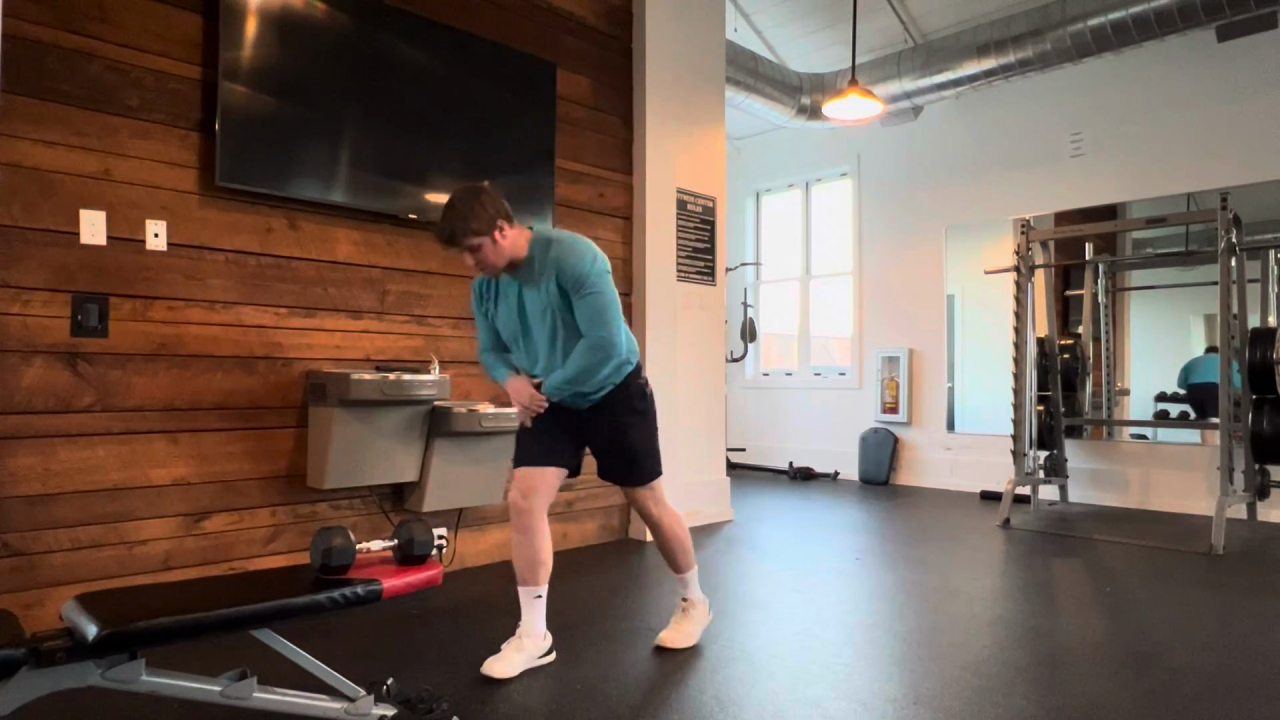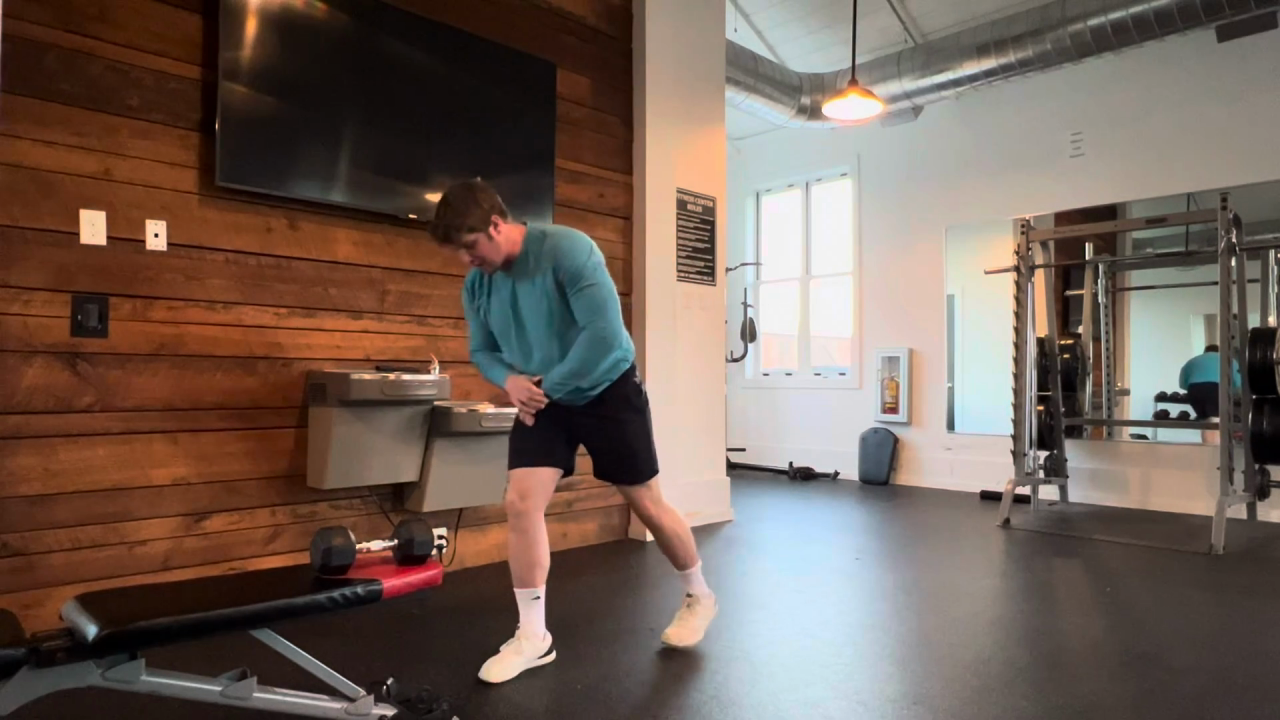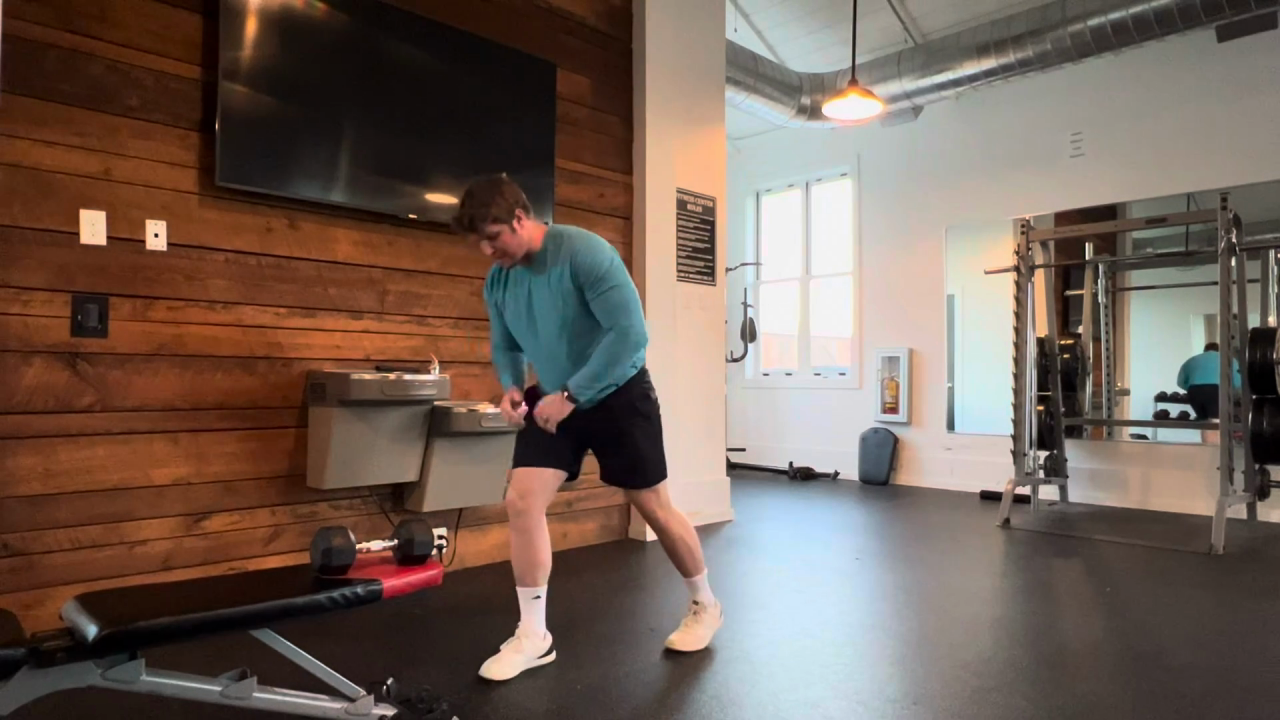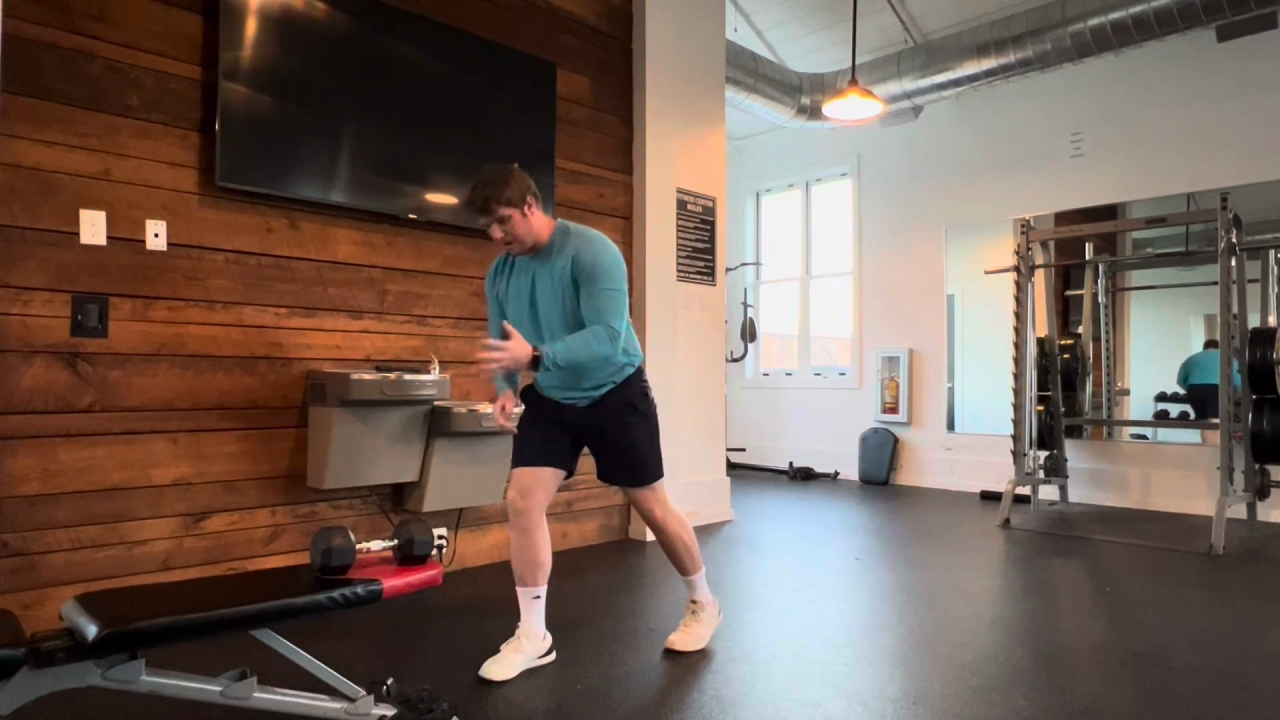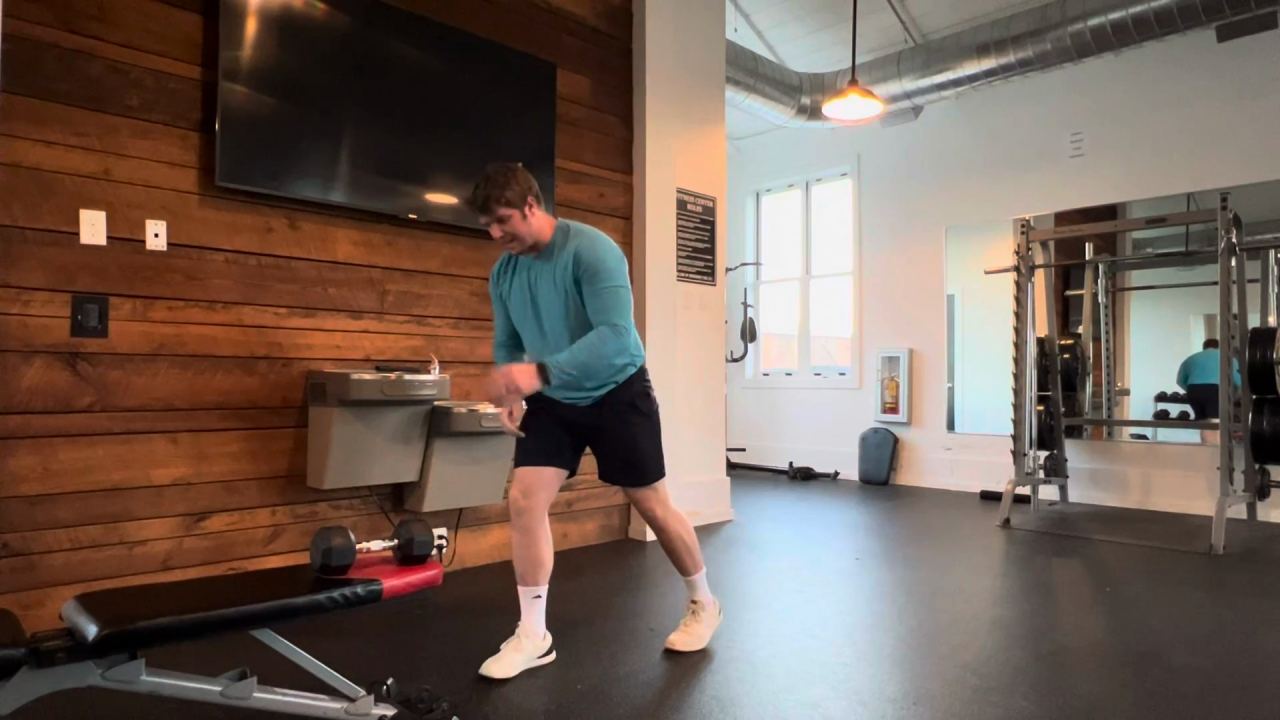
dt=0.5s
person 1, frame 1
left shoulder: (572, 255)
right shoulder: (485, 288)
left elbow: (606, 342)
right elbow: (491, 351)
left wrist: (550, 388)
right wrist: (512, 380)
left hip: (614, 392)
right hip: (549, 403)
left knee: (649, 503)
right knee: (524, 502)
left ankle: (694, 602)
right ankle: (533, 636)
person 1, frame 2
left shoulder: (567, 249)
right shoulder: (477, 284)
left elbow: (605, 332)
right elbow: (482, 350)
left wrist: (548, 386)
right wrist: (509, 379)
left hip: (609, 390)
right hip: (543, 402)
left knee: (645, 503)
right knee: (520, 504)
left ankle: (698, 596)
right ankle: (532, 637)
person 1, frame 3
left shoulder: (585, 253)
right shoulder: (497, 281)
left elbow: (630, 332)
right elbow: (505, 346)
left wrist: (572, 395)
right wrist: (512, 386)
left hip: (619, 395)
right hip: (553, 402)
left knee: (654, 507)
right knee: (522, 503)
left ankle: (705, 606)
right ankle: (533, 636)
person 1, frame 4
left shoulder: (590, 250)
right shoulder: (500, 272)
left elbow: (609, 336)
right elbow: (501, 345)
left wrist: (533, 358)
right wrist: (506, 388)
left hip: (615, 393)
right hip: (550, 399)
left knee: (651, 506)
right knee: (521, 502)
left ankle: (703, 604)
right ankle: (533, 637)
person 1, frame 5
left shoulder: (591, 249)
right shoulder: (503, 273)
left elbow: (616, 334)
right elbow: (506, 343)
left wrist: (541, 371)
right wrist: (512, 390)
left hip: (617, 393)
right hip: (554, 401)
left knee: (652, 506)
right knee: (524, 502)
left ankle: (703, 604)
right ankle: (532, 636)
